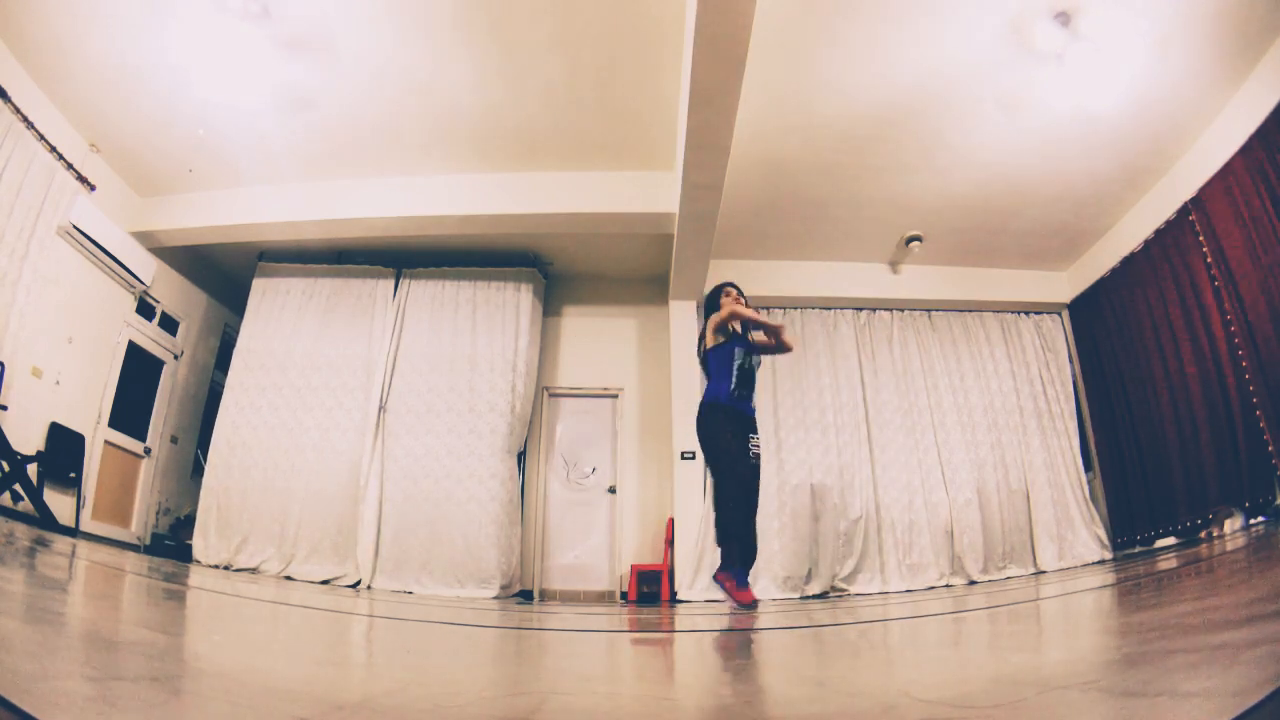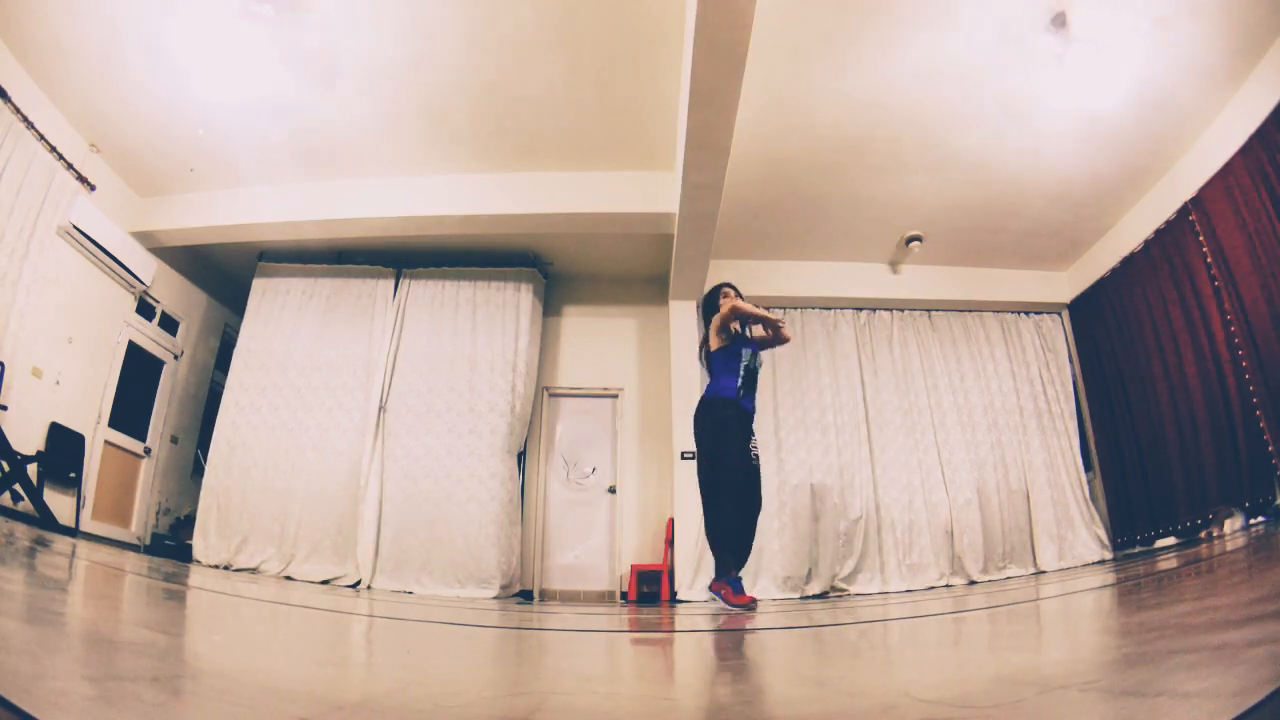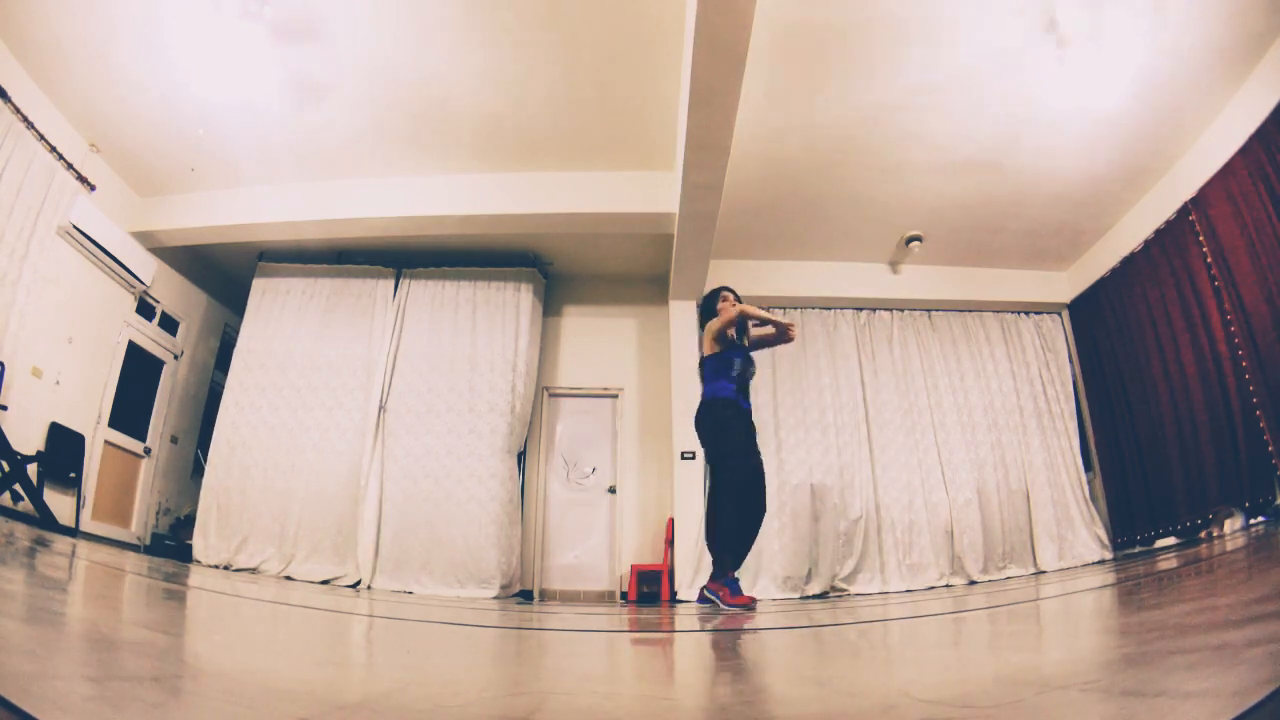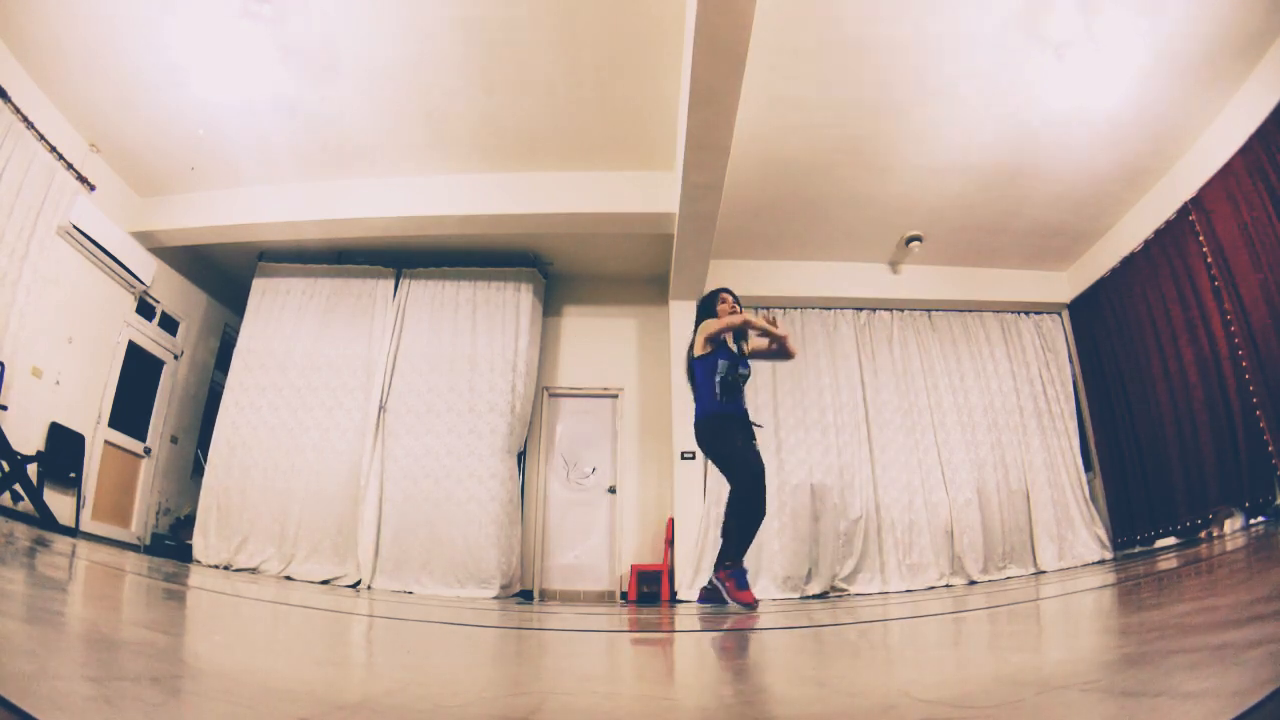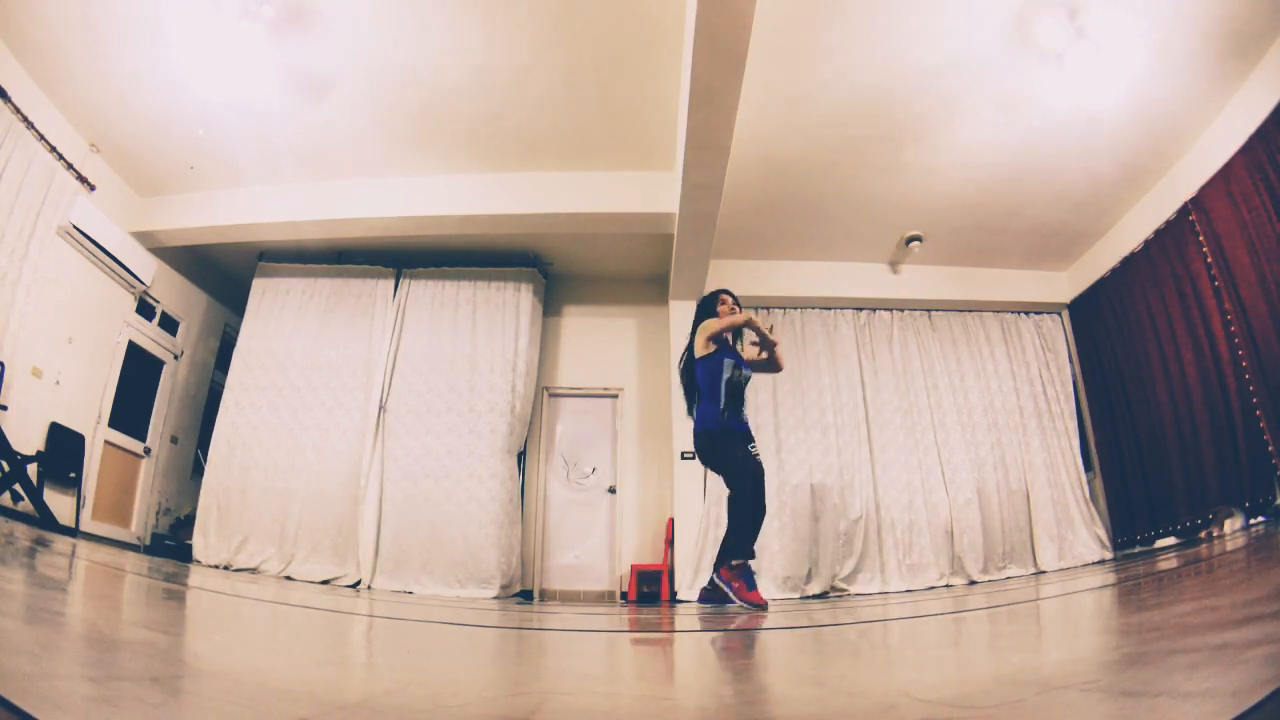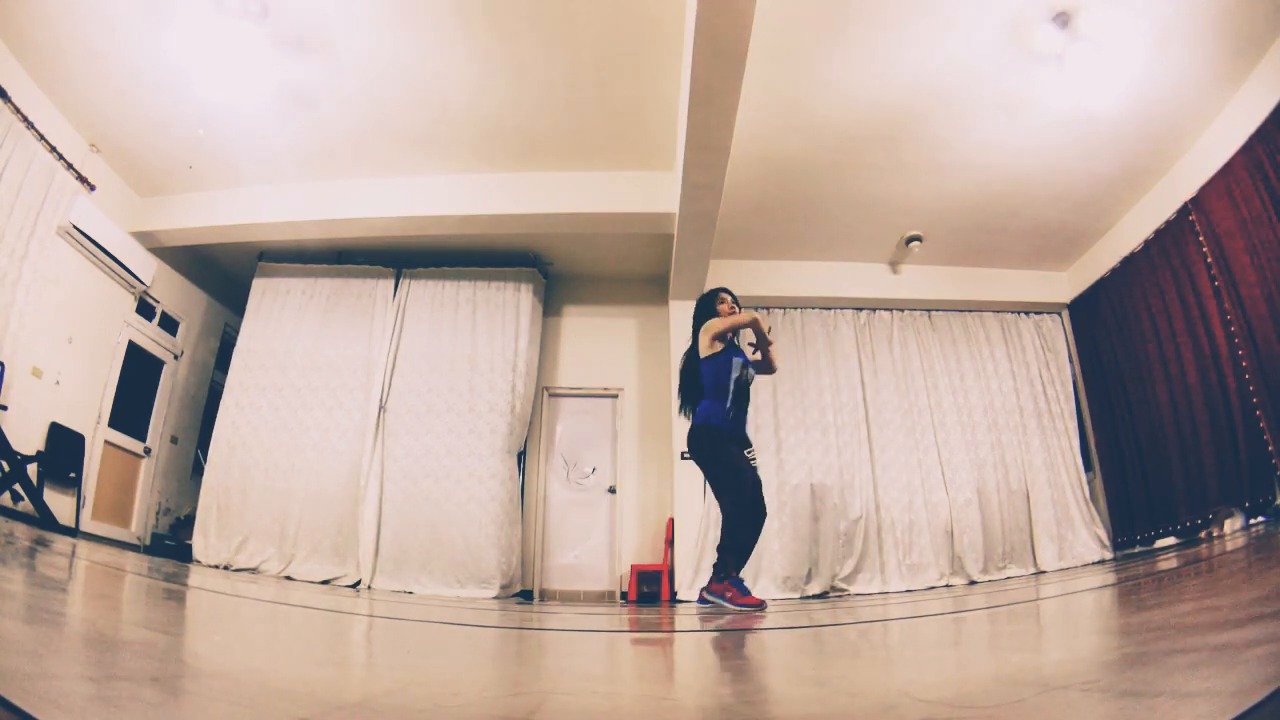
dt=0.1s
person 1, frame 1
left shoulder: (748, 337)
right shoulder: (716, 323)
left elbow: (785, 345)
right elbow: (732, 313)
left wrist: (765, 327)
right wrist: (769, 324)
left hip: (744, 420)
right hip: (716, 416)
left knee: (745, 497)
right knee: (733, 481)
left ankle: (738, 575)
right ankle: (731, 570)
person 1, frame 2
left shoulder: (745, 336)
right shoulder: (719, 326)
left elbow: (781, 336)
right elbow: (734, 309)
left wrist: (766, 323)
right wrist: (768, 317)
left hip: (739, 419)
right hip: (718, 411)
left knee: (748, 500)
right knee: (724, 492)
left ankle: (725, 578)
right ankle: (725, 577)
person 1, frame 3
left shoulder: (744, 339)
right shoulder: (713, 330)
left elbow: (788, 335)
right elbow: (740, 312)
left wrist: (772, 325)
right wrist: (774, 320)
left hip: (739, 419)
right hip: (718, 413)
left knee: (753, 502)
right knee: (729, 490)
left ankle: (718, 581)
right ankle: (722, 578)
person 1, frame 4
left shoulder: (744, 346)
right shoulder: (707, 330)
left elbow: (788, 353)
right elbow: (745, 320)
left wrist: (771, 330)
right wrist: (774, 332)
left hip: (739, 427)
right hip: (715, 427)
left knee: (752, 503)
right knee: (750, 477)
left ankle: (720, 583)
right ankle: (727, 570)
person 1, frame 5
left shoulder: (740, 350)
right shoulder: (706, 329)
left elbow: (776, 365)
right elbow: (748, 319)
left wrist: (768, 343)
right wrist: (765, 337)
left hip: (739, 434)
right hip: (713, 435)
left knee: (753, 505)
right knee: (750, 480)
left ankle: (718, 584)
right ankle: (735, 566)
person 1, frame 6
left shoulder: (734, 347)
right shoulder: (710, 329)
left elbow: (770, 367)
right elbow: (752, 317)
left wrist: (764, 344)
right wrist: (761, 333)
left hip: (733, 438)
right hip: (710, 435)
left knee: (752, 509)
right knee: (744, 495)
left ankle: (719, 583)
right ankle: (724, 578)
